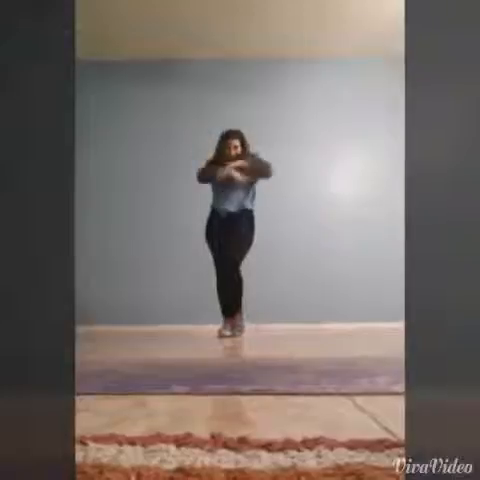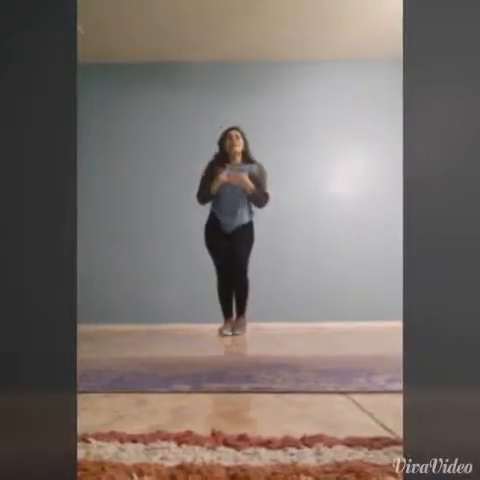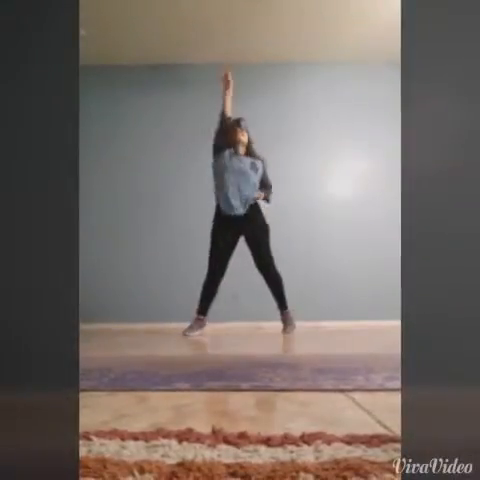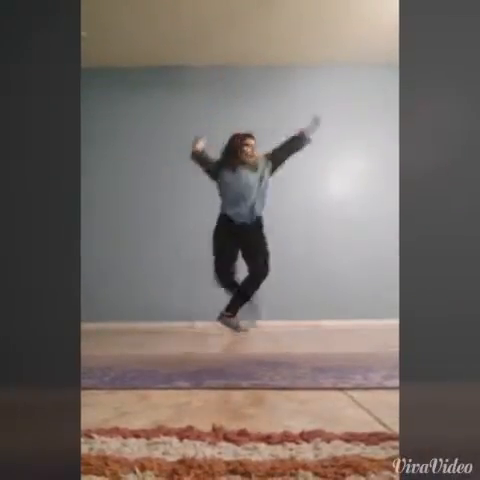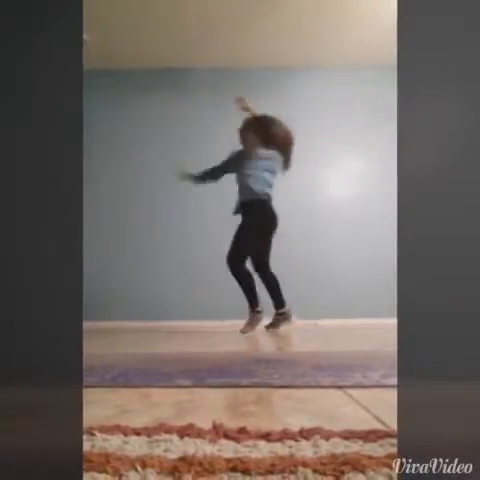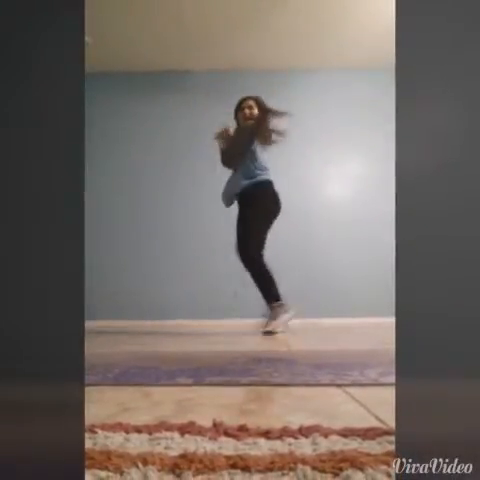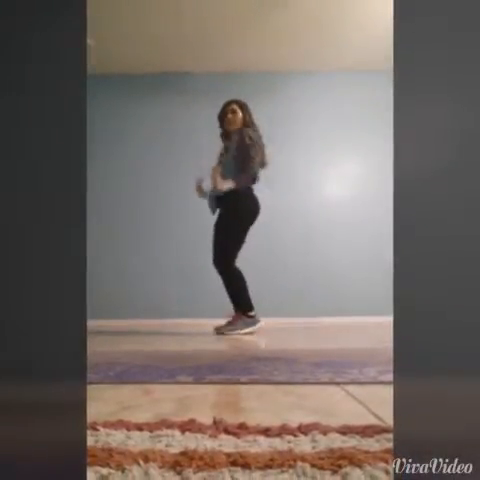
dt=0.7s
person 1, frame 1
left shoulder: (251, 161)
right shoulder: (215, 164)
left elbow: (267, 171)
right elbow: (202, 177)
left wrist: (241, 164)
right wrist: (225, 171)
left hip: (242, 219)
right hip: (218, 219)
left knee: (231, 265)
right knee: (221, 269)
left ankle: (238, 314)
right ankle: (227, 318)
person 1, frame 2
left shoulder: (255, 169)
right shoulder: (214, 168)
left elbow: (262, 201)
right elbow: (202, 198)
left wrist: (246, 183)
right wrist: (218, 183)
left hip: (243, 227)
right hip: (217, 227)
left knee: (240, 271)
right knee: (224, 273)
left ankle: (241, 317)
right ankle: (228, 319)
person 1, frame 3
left shoulder: (256, 163)
right shoulder: (221, 153)
left elbow: (266, 187)
right elbow: (225, 121)
left wrist: (263, 194)
right wrist: (228, 90)
left hip: (252, 217)
right hip: (225, 218)
left knee: (266, 266)
right knee: (215, 270)
left ankle: (285, 312)
right ankle: (201, 318)
person 1, frame 4
left shoulder: (263, 166)
right shoulder: (221, 170)
left elbow: (288, 147)
right elbow: (197, 154)
left wrist: (308, 131)
right wrist: (200, 143)
left hip: (252, 227)
right hip: (227, 226)
left knee: (260, 272)
right knee: (224, 274)
left ankle: (229, 314)
person 1, frame 5
left shoulder: (247, 155)
right shoulder: (276, 154)
left elbow: (216, 171)
right elbow: (271, 128)
left wrist: (194, 176)
right wrist: (252, 112)
left hip: (256, 214)
right hip: (264, 213)
left knee: (235, 261)
right knee: (262, 266)
left ankle: (255, 310)
right ankle: (281, 311)
person 1, frame 6
left shoulder: (252, 131)
right shoulder: (245, 135)
left elbow: (229, 160)
right elbow: (232, 162)
left wrist: (224, 142)
right wrist: (227, 140)
left hip: (260, 196)
right hip: (251, 199)
left knee: (248, 253)
right knee: (250, 255)
left ankle: (278, 305)
right ankle: (276, 307)
person 1, frame 7
left shoulder: (247, 136)
right shoulder: (230, 143)
left elbow: (250, 174)
left wrist: (227, 184)
right wrist: (208, 191)
left hip: (240, 203)
right hip: (230, 205)
left knee: (224, 260)
right knee: (222, 261)
left ankle: (249, 315)
right ankle: (241, 314)
